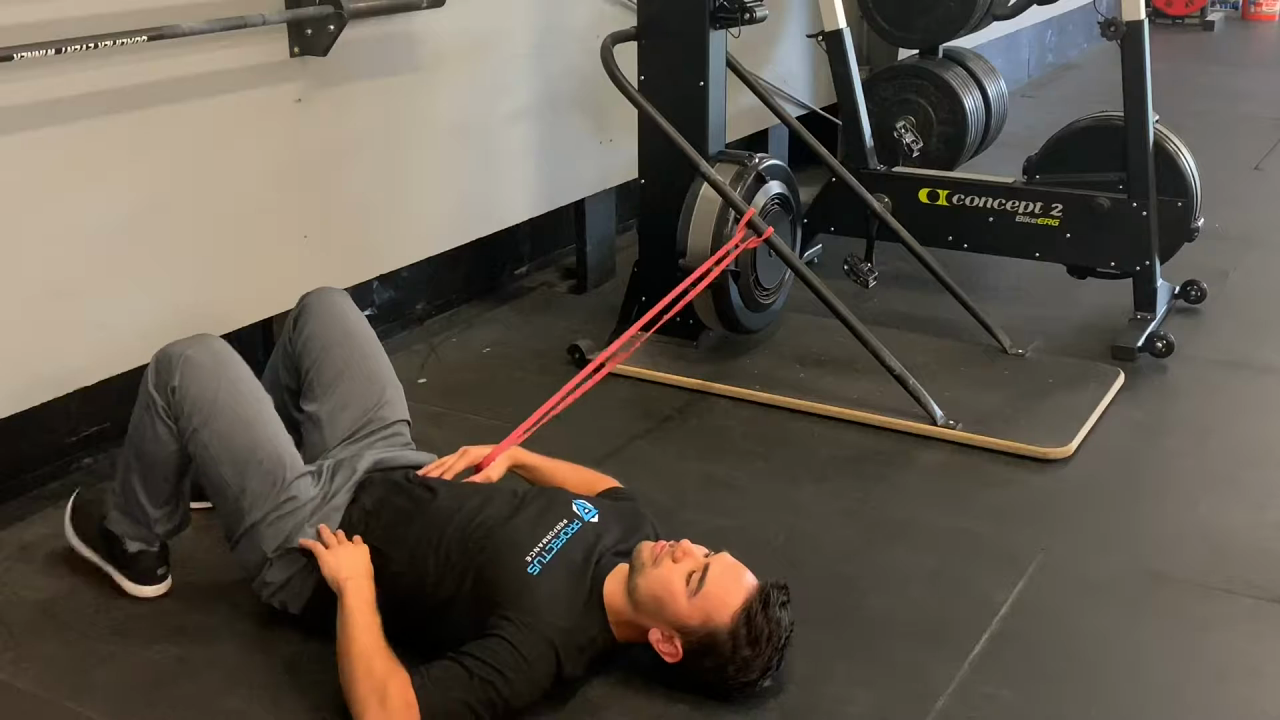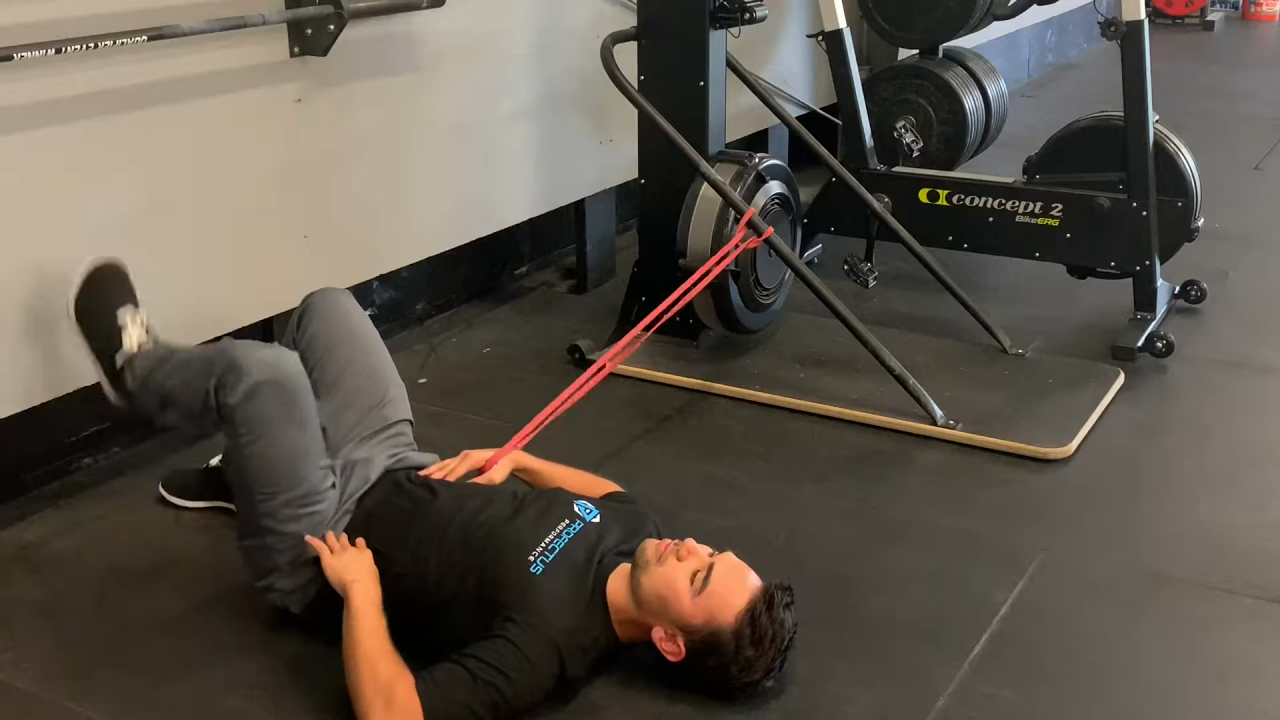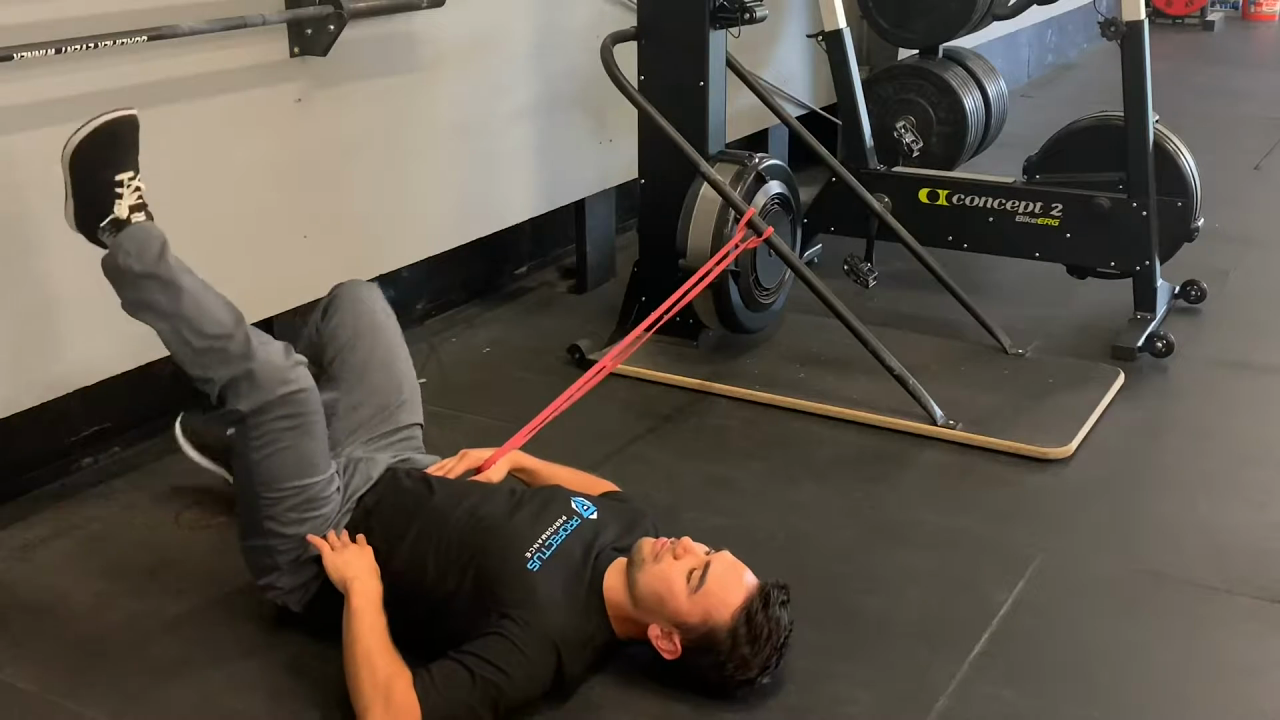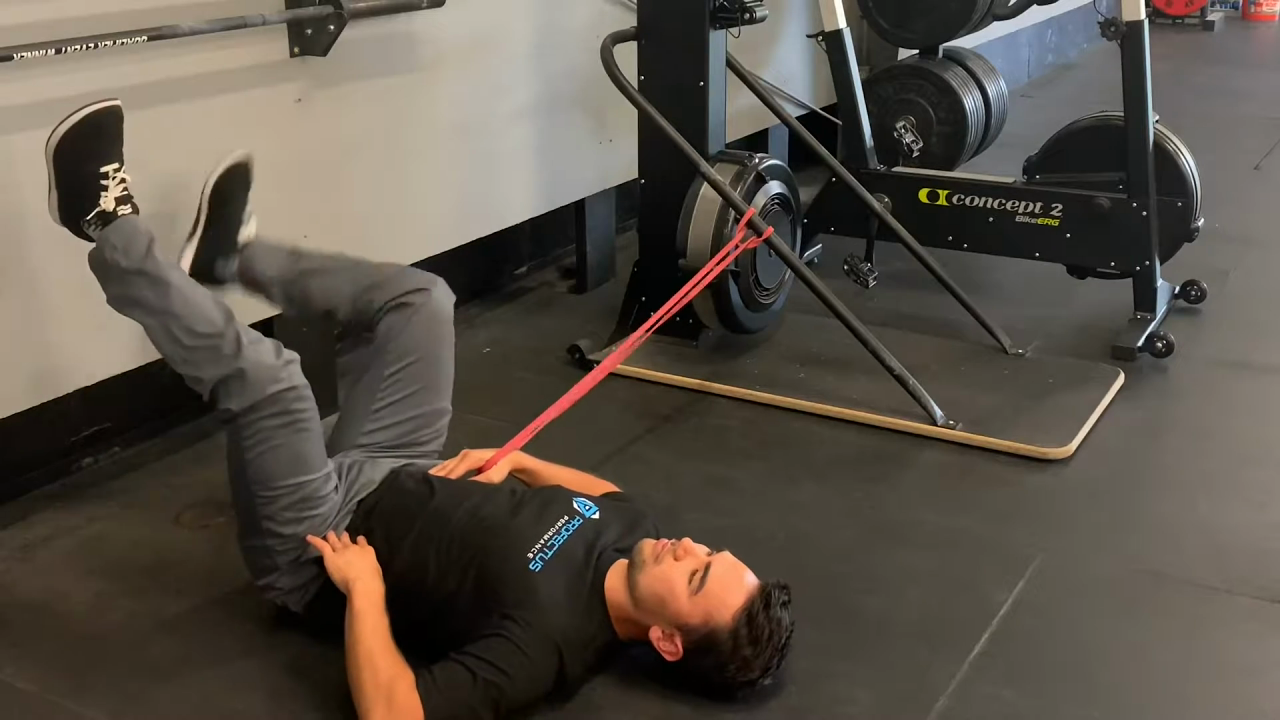
dt=0.3s
person 1, frame 1
left shoulder: (544, 638)
right shoulder: (629, 533)
right elbow: (599, 483)
left wrist: (354, 586)
right wrist: (511, 457)
left hip: (311, 540)
right hip: (390, 472)
left knee: (188, 367)
right knee: (322, 309)
left ankle: (134, 541)
right ankle: (276, 433)
person 1, frame 2
left shoulder: (553, 643)
right shoulder: (636, 540)
right elbow: (605, 489)
left wrist: (362, 593)
right wrist: (514, 459)
left hip: (328, 556)
right hip: (395, 488)
left knee: (269, 372)
right knee: (326, 310)
left ankle: (138, 371)
right ankle: (248, 478)
person 1, frame 3
left shoulder: (547, 637)
right shoulder: (627, 531)
right elbow: (596, 490)
left wrist: (362, 587)
right wrist: (513, 461)
left hip: (319, 550)
right hip: (394, 476)
left knee: (274, 375)
right knee: (352, 303)
left ankle: (124, 233)
right ankle: (243, 446)
person 1, frame 4
left shoulder: (552, 638)
right shoulder: (630, 537)
right elbow: (605, 488)
left wrist: (366, 587)
right wrist: (519, 461)
left hip: (322, 545)
right hip: (391, 482)
left knee: (263, 375)
right knee: (419, 296)
left ankle: (109, 224)
right ankle: (234, 253)
